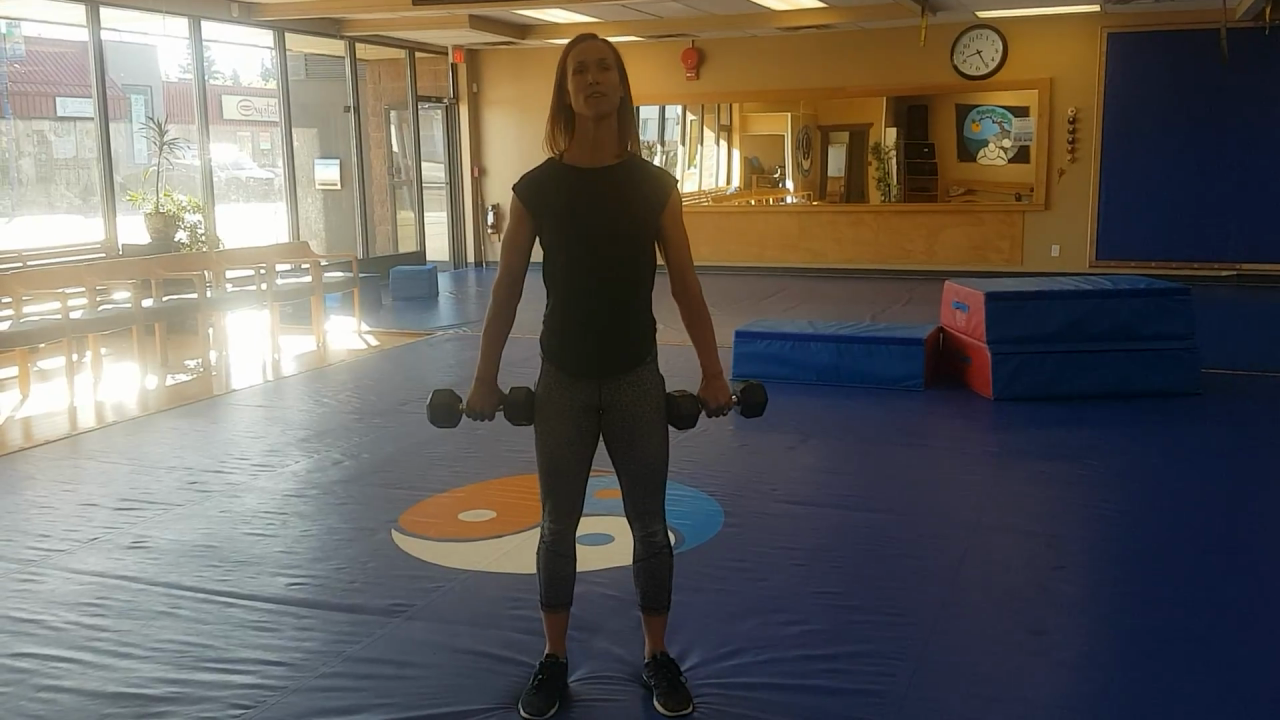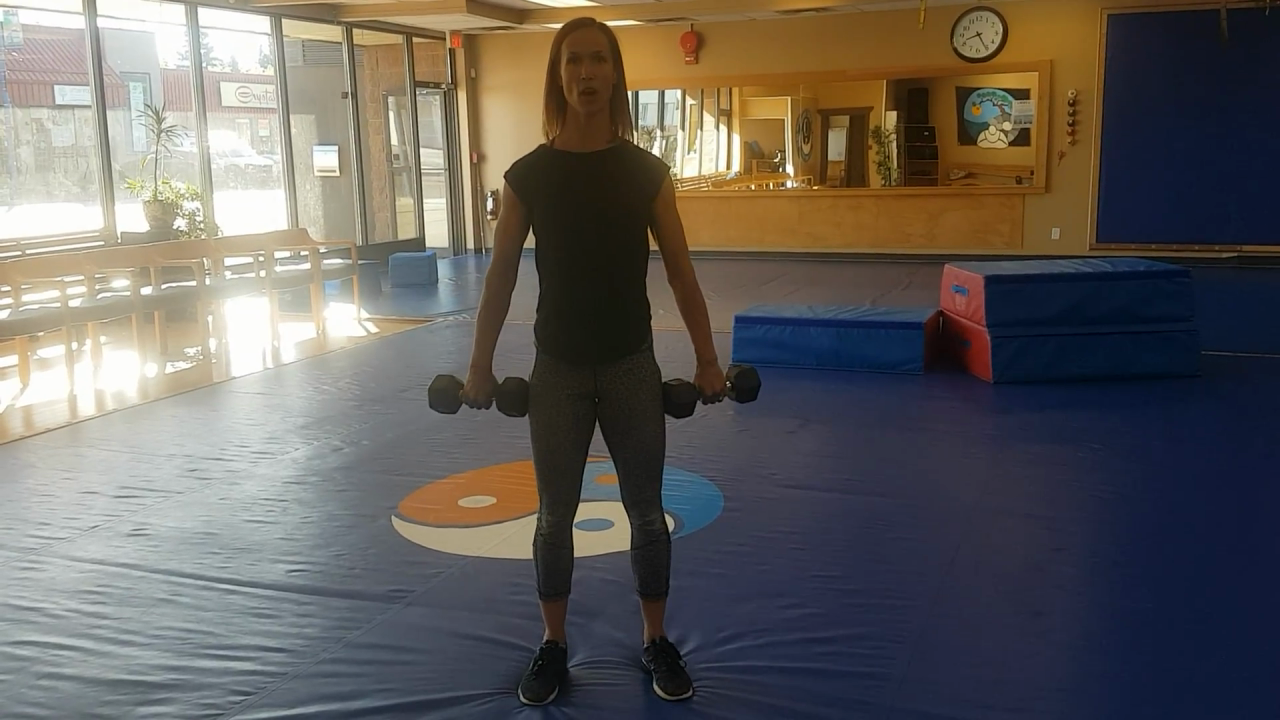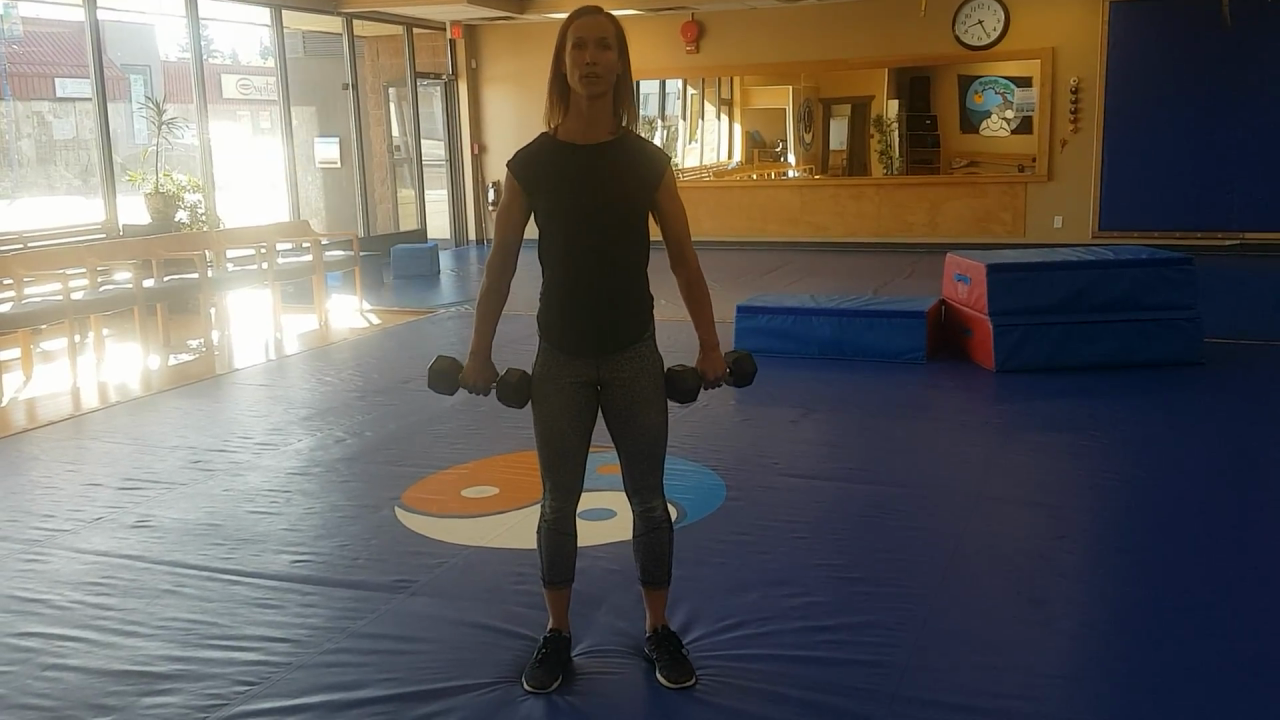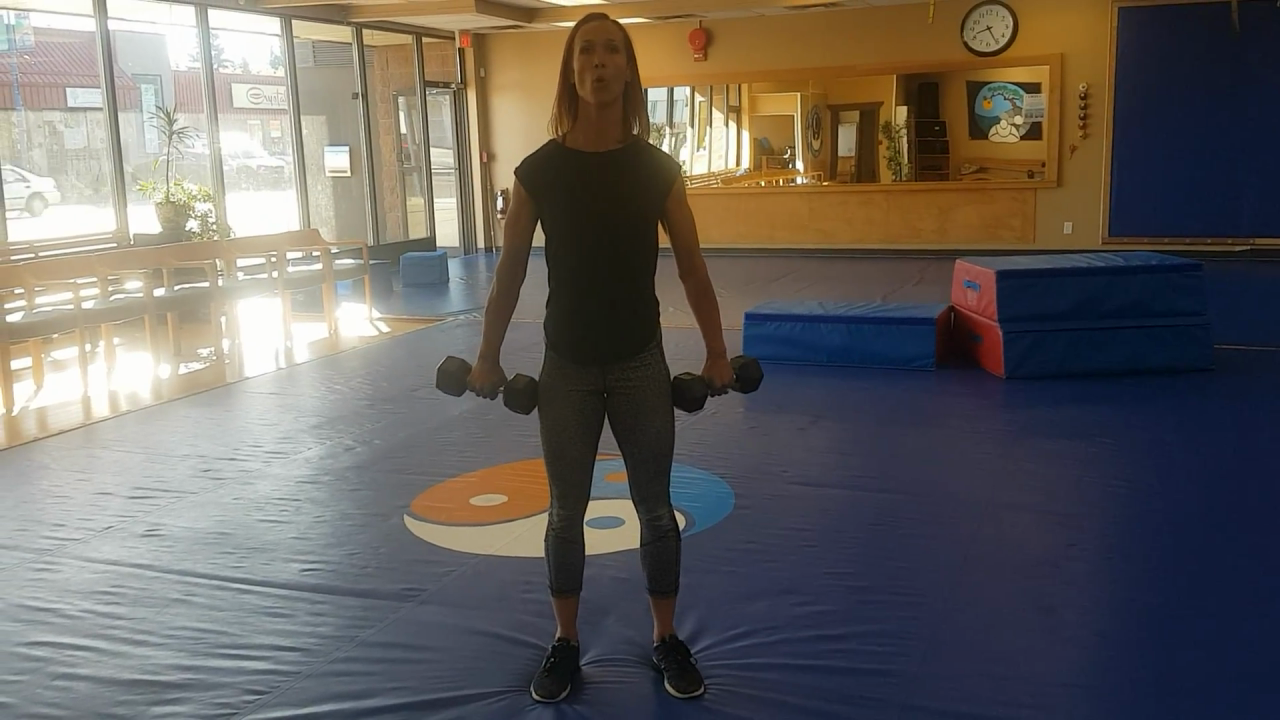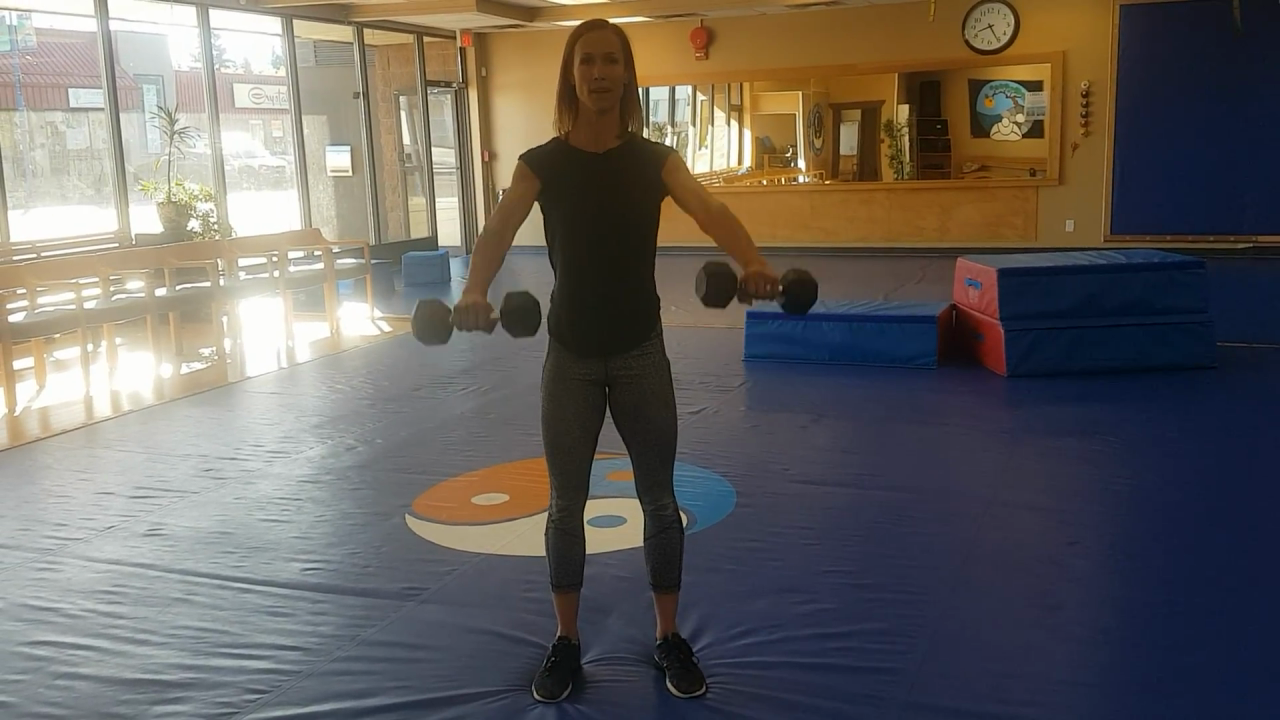
dt=1s
person 1, frame 1
left shoulder: (654, 184)
right shoulder: (536, 187)
left elbow: (685, 284)
right elbow: (507, 288)
left wrist: (713, 372)
right wrist: (485, 377)
left hip: (635, 379)
right hip: (562, 381)
left knee: (649, 524)
right knee: (558, 525)
left ankle: (657, 657)
right ankle: (553, 660)
person 1, frame 2
left shoulder: (645, 170)
right shoulder: (528, 174)
left elbow: (680, 270)
right elbow: (500, 275)
left wrist: (707, 359)
right wrist: (480, 366)
left hip: (631, 365)
right hip: (557, 369)
left knee: (646, 510)
right knee: (555, 514)
left ankle: (657, 643)
right ankle: (553, 645)
person 1, frame 3
left shoulder: (647, 161)
right shoulder: (531, 163)
left elbow: (683, 257)
right elbow: (501, 262)
left wrist: (709, 345)
right wrist: (480, 352)
left hip: (634, 355)
right hip: (561, 359)
left knee: (648, 500)
right knee: (559, 503)
left ankle: (659, 632)
right ankle: (557, 635)
person 1, frame 4
left shoulder: (657, 169)
right shoulder: (539, 170)
left elbow: (692, 266)
right elbow: (510, 269)
left wrist: (717, 352)
right wrist: (488, 356)
left hip: (640, 363)
right hip: (567, 366)
left knee: (655, 508)
right knee: (566, 511)
left ankle: (667, 640)
right ankle: (565, 644)
person 1, frame 5
left shoulder: (654, 159)
right shoulder: (542, 162)
left elbow: (709, 211)
right elbow: (500, 226)
left wrist: (751, 262)
right wrist: (475, 290)
left hip: (640, 353)
right hip: (569, 357)
left knee: (659, 500)
right knee: (566, 503)
left ankle: (669, 638)
right ankle: (566, 642)
